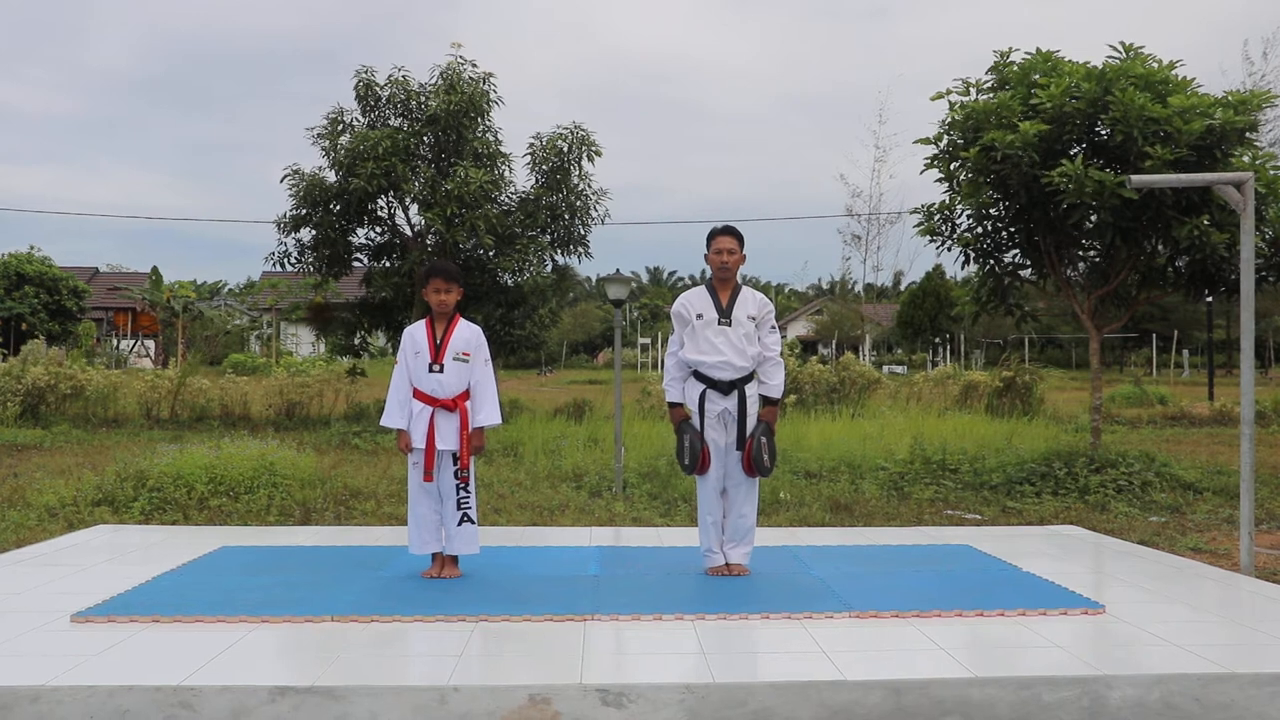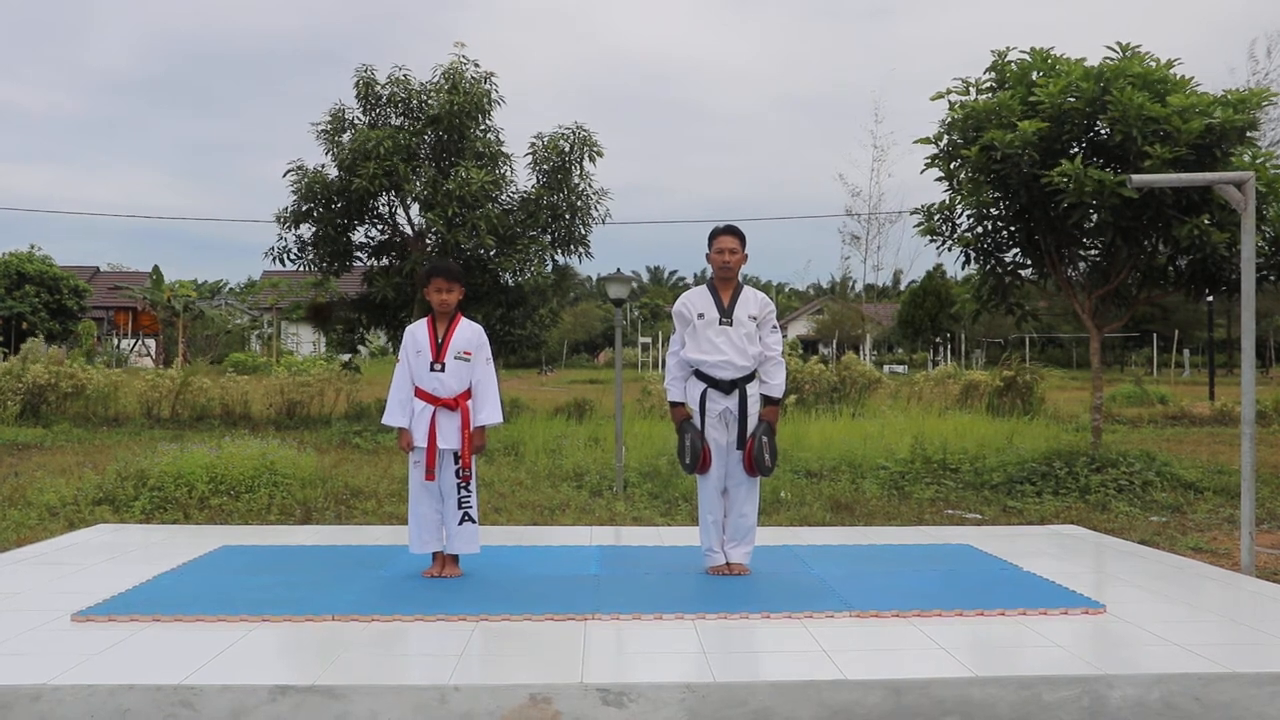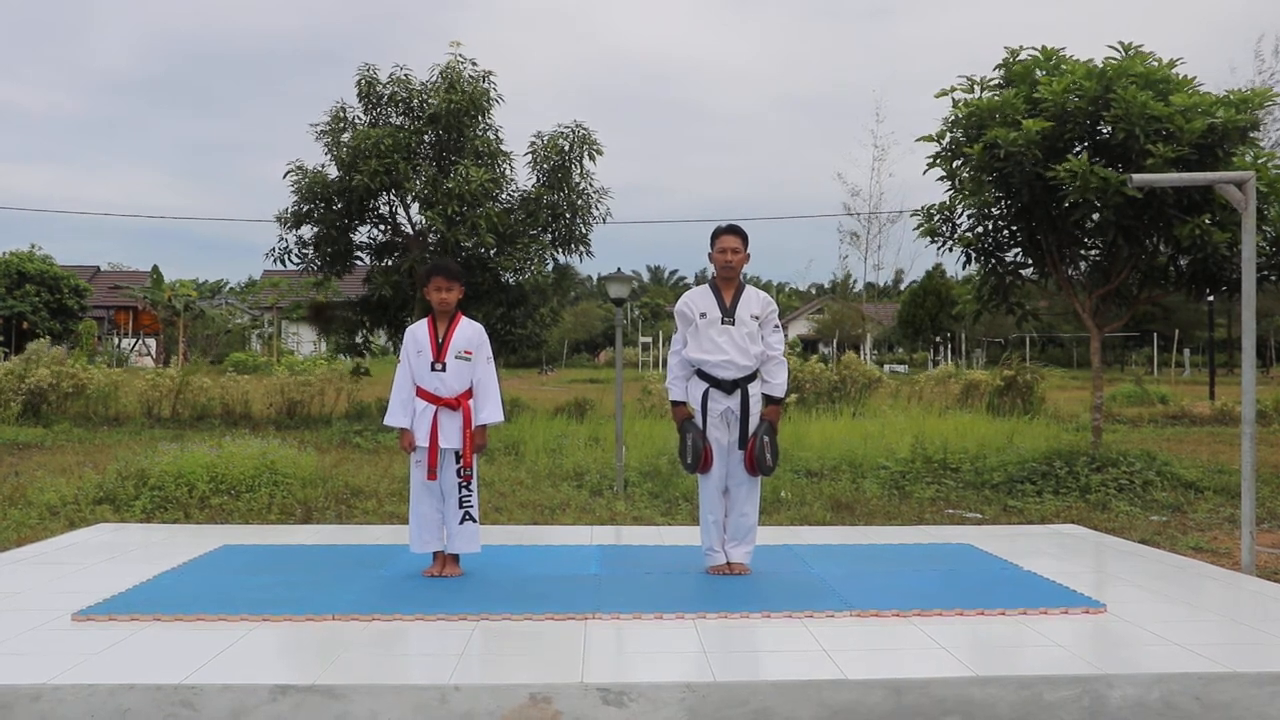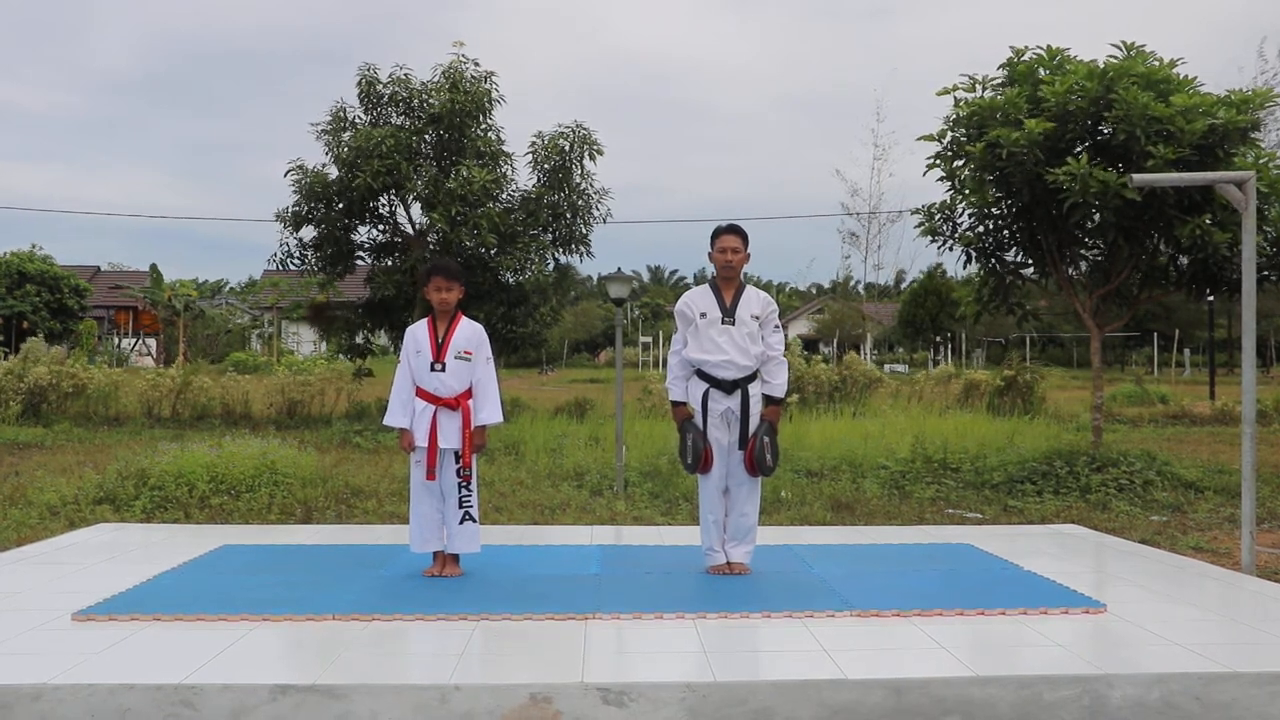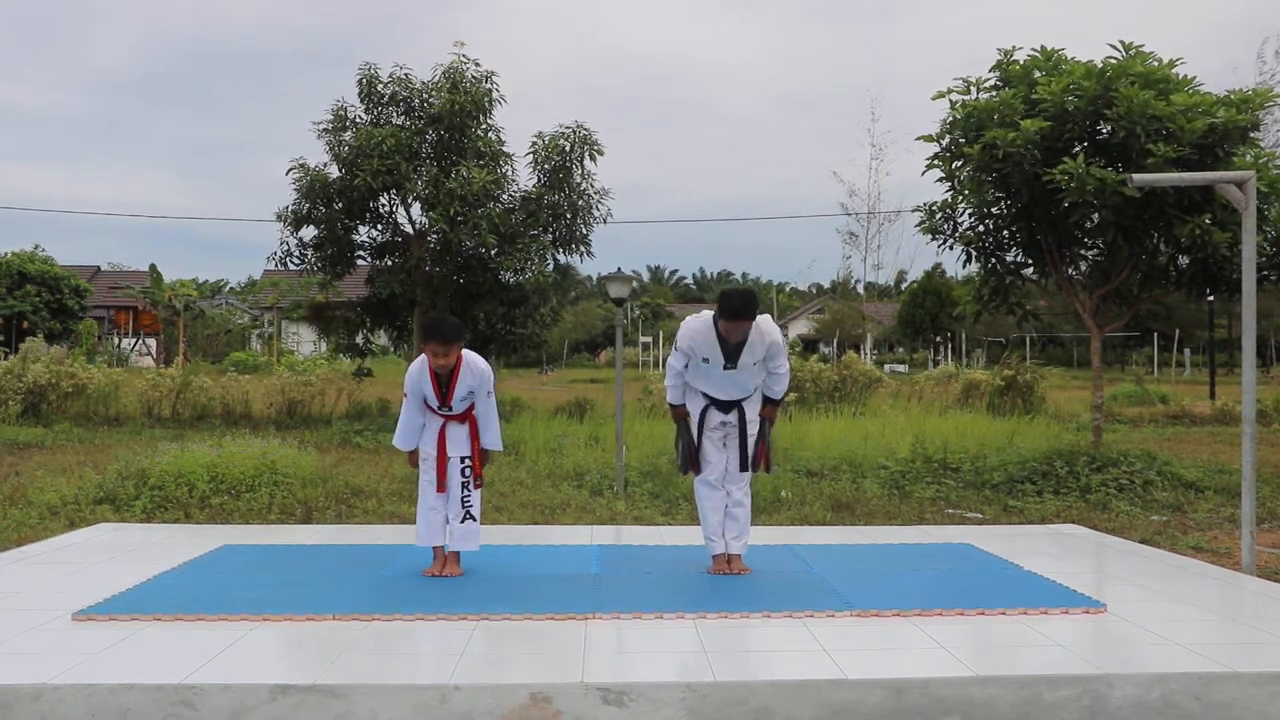
dt=1s
person 1, frame 1
left shoulder: (759, 304)
right shoulder: (687, 303)
left elbow: (771, 356)
right elbow: (675, 356)
left wrist: (771, 403)
right wrist: (674, 403)
left hip: (745, 397)
right hip: (704, 397)
left knee: (742, 478)
right knee: (709, 477)
left ankle: (737, 555)
right ankle: (713, 556)
person 1, frame 2
left shoulder: (760, 303)
right shoulder: (689, 302)
left elbow: (773, 355)
right elbow: (676, 355)
left wrist: (772, 402)
right wrist: (676, 402)
left hip: (746, 396)
right hip: (705, 396)
left knee: (743, 478)
right knee: (710, 477)
left ankle: (738, 554)
right ankle: (714, 555)
person 1, frame 3
left shoulder: (762, 303)
right shoulder: (691, 301)
left elbow: (774, 354)
right elbow: (678, 354)
left wrist: (774, 401)
right wrist: (677, 401)
left hip: (747, 396)
right hip: (706, 396)
left knee: (744, 478)
right knee: (711, 477)
left ankle: (739, 554)
right ankle: (715, 555)
person 1, frame 4
left shoulder: (763, 303)
right shoulder: (691, 301)
left elbow: (775, 356)
right elbow: (678, 355)
left wrist: (774, 402)
right wrist: (677, 402)
left hip: (748, 397)
right hip: (707, 397)
left knee: (745, 478)
right knee: (712, 478)
left ankle: (739, 555)
right ankle: (716, 555)
person 1, frame 5
left shoulder: (769, 333)
right shoulder: (692, 330)
left elbow: (779, 371)
right elbow: (675, 369)
left wrist: (772, 404)
right wrist: (676, 406)
left hip: (746, 408)
right hip: (704, 407)
left knee: (739, 478)
right knee: (709, 476)
left ankle: (735, 552)
right ankle: (718, 552)
person 2, frame 1
left shoulder: (472, 334)
right shoulder: (412, 335)
left elbow: (482, 383)
right elbow: (401, 383)
left wrist: (479, 429)
right wrist: (401, 429)
left hip: (458, 425)
right hip: (422, 424)
left knee: (459, 491)
right knee: (424, 491)
left ankle: (453, 558)
right ankle: (435, 558)
person 2, frame 2
left shoulder: (474, 333)
right shoulder: (413, 333)
left elbow: (484, 382)
right elbow: (402, 382)
left wrist: (481, 428)
right wrist: (402, 427)
left hip: (459, 423)
right hip: (424, 423)
left knee: (460, 490)
right knee: (425, 490)
left ankle: (453, 557)
right ankle: (436, 557)
person 2, frame 3
left shoulder: (474, 332)
right shoulder: (414, 333)
left elbow: (484, 381)
right elbow: (404, 382)
left wrist: (482, 427)
right wrist: (404, 428)
left hip: (460, 423)
right hip: (425, 422)
left knee: (460, 490)
right knee: (426, 489)
left ankle: (454, 557)
right ankle: (436, 556)
person 2, frame 4
left shoulder: (474, 332)
right shoulder: (414, 334)
left elbow: (484, 381)
right elbow: (404, 382)
left wrist: (481, 427)
right wrist: (403, 428)
left hip: (459, 423)
right hip: (425, 422)
left knee: (460, 489)
right knee: (426, 489)
left ankle: (454, 557)
right ankle: (437, 556)
person 2, frame 5
left shoulder: (479, 369)
right shoulder: (416, 372)
left elbow: (487, 411)
right elbow: (411, 412)
left wrist: (485, 448)
right wrist: (411, 449)
left hip: (466, 431)
right hip: (433, 431)
left knee: (463, 492)
right knee: (431, 491)
left ankle: (454, 557)
right ankle: (438, 556)
